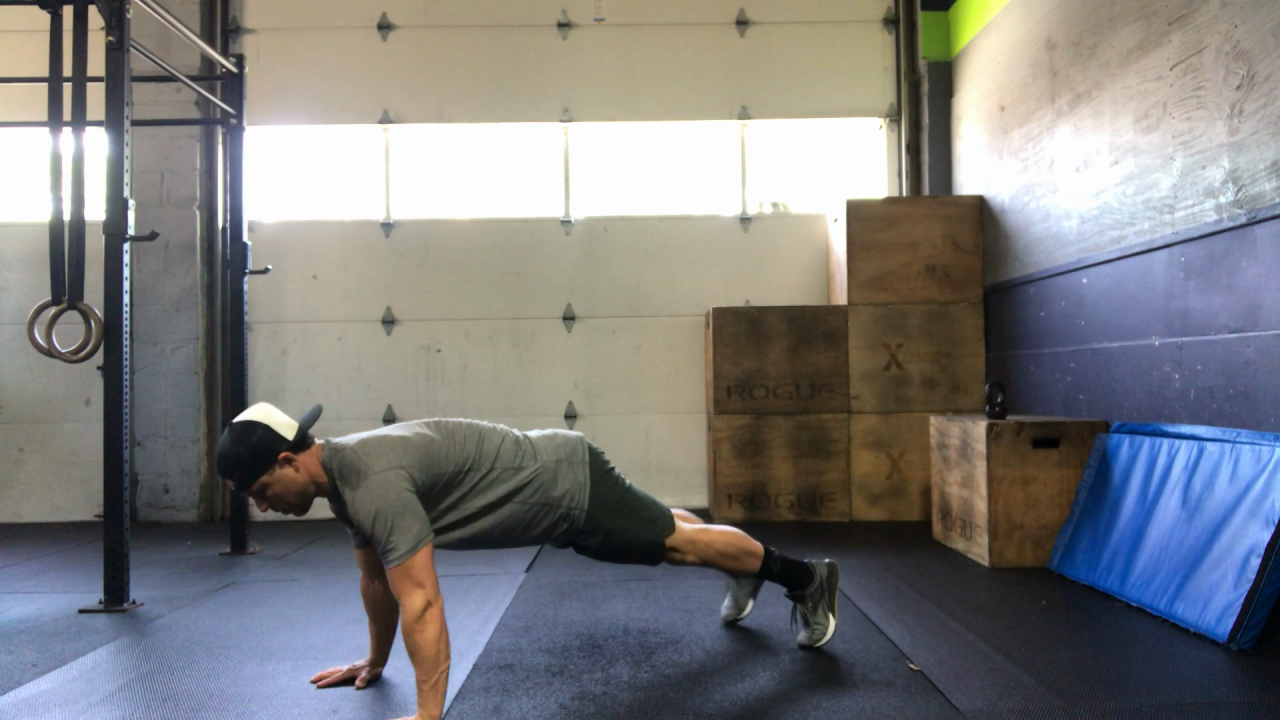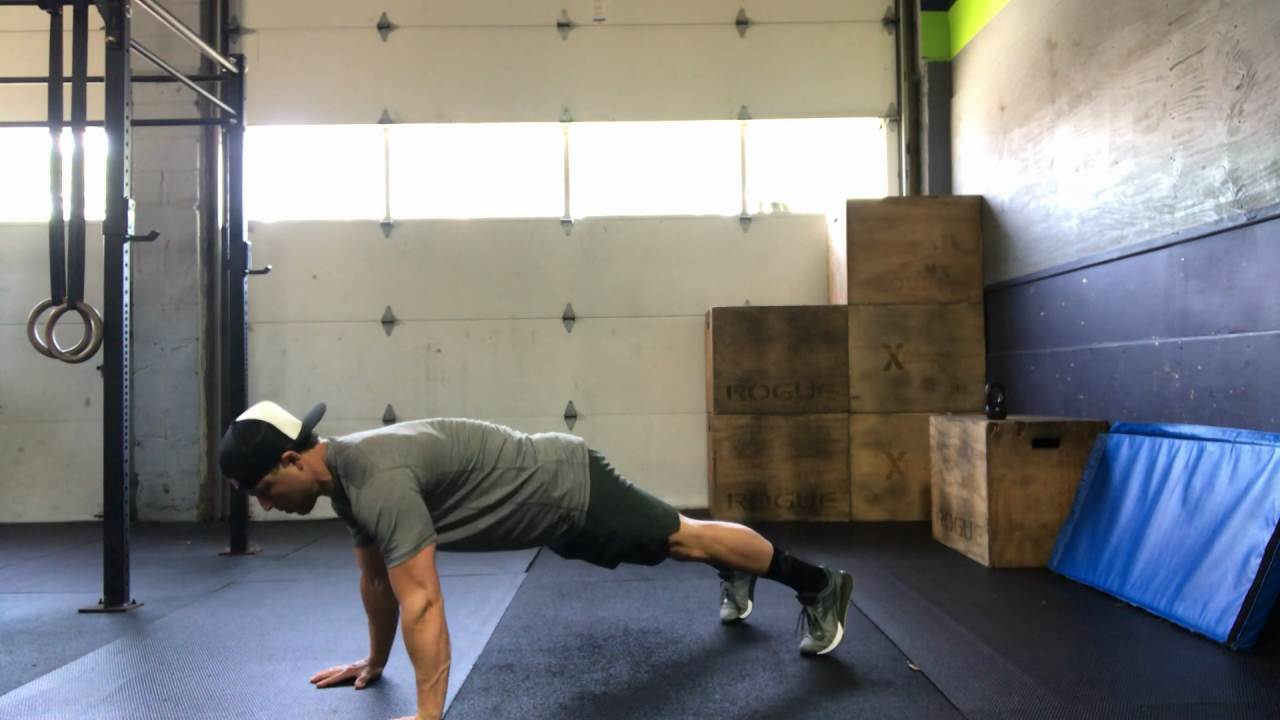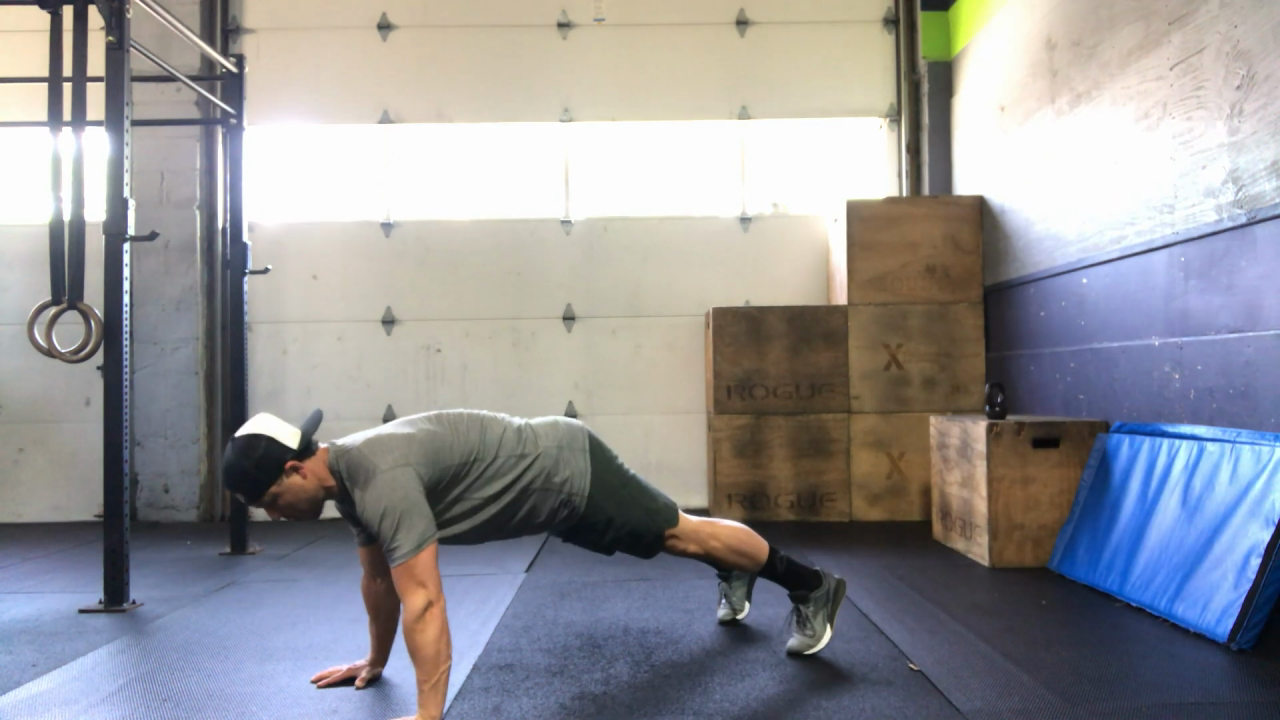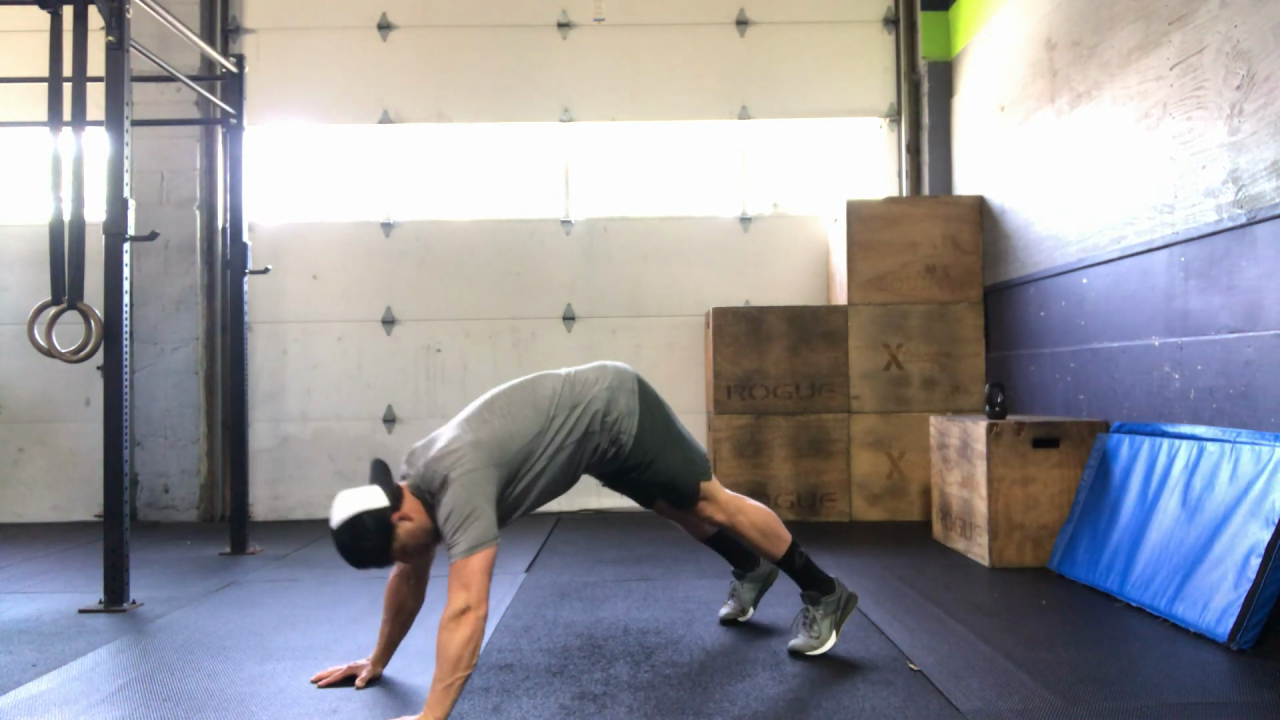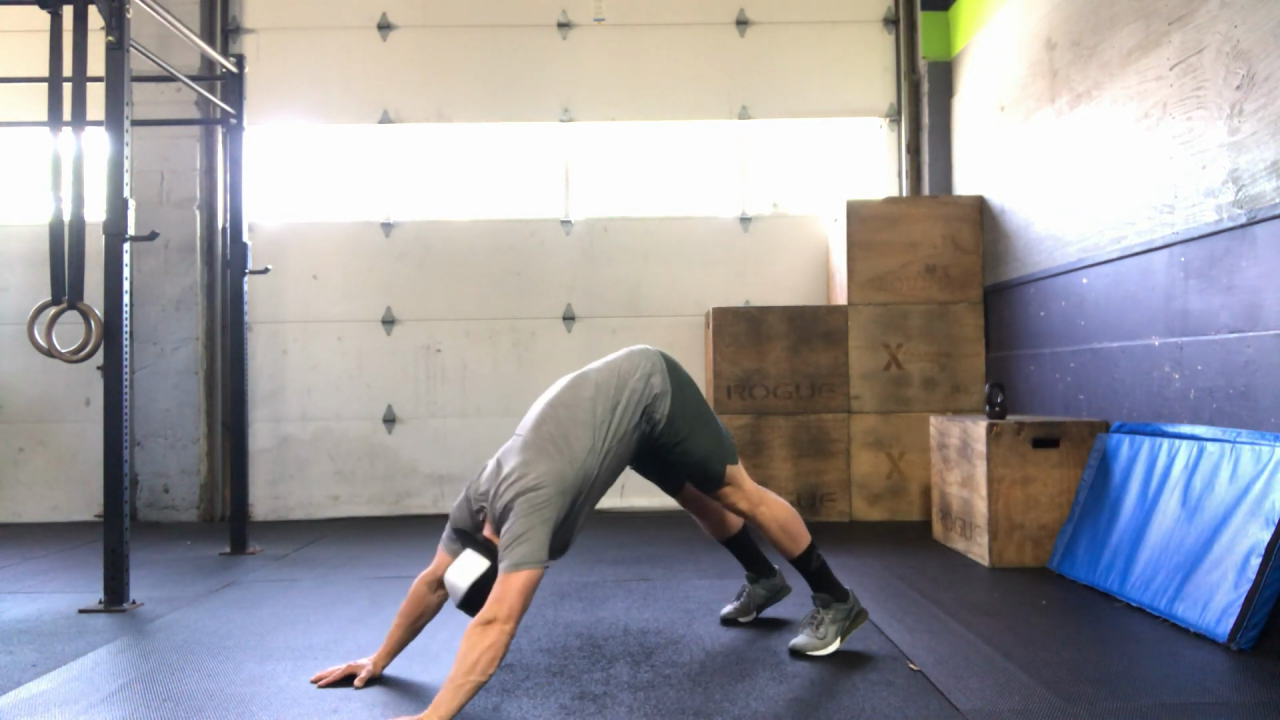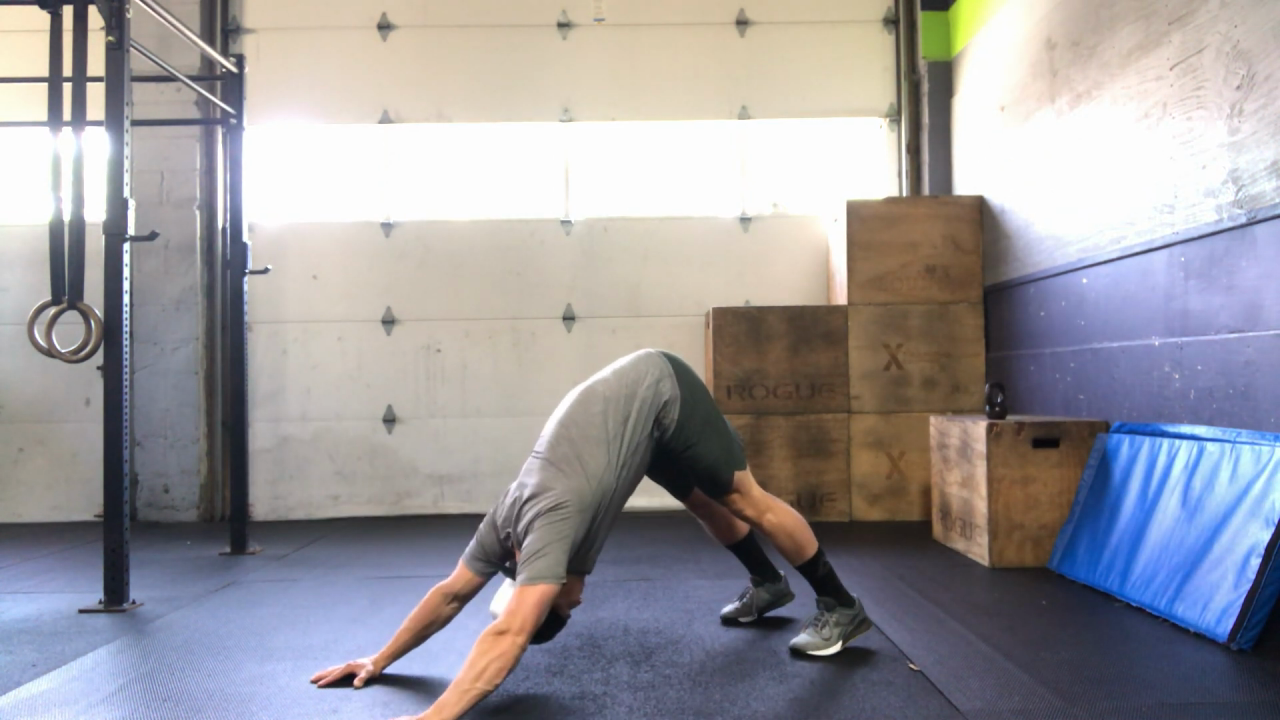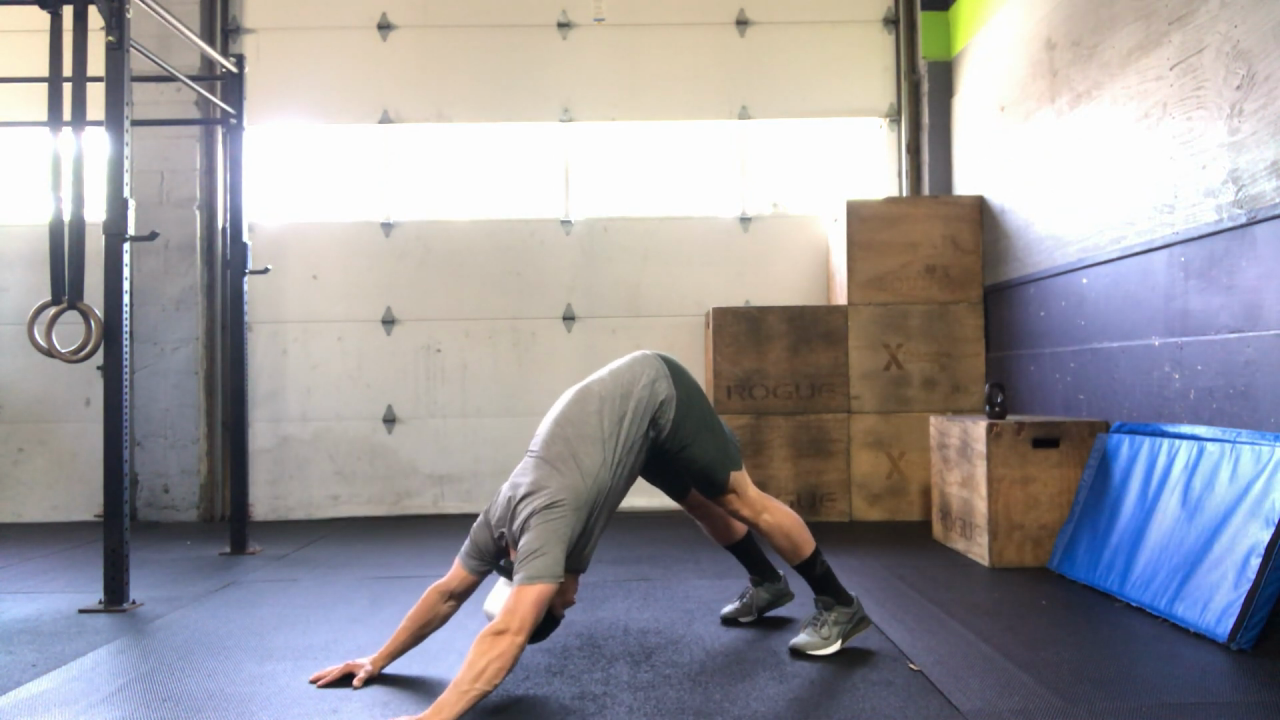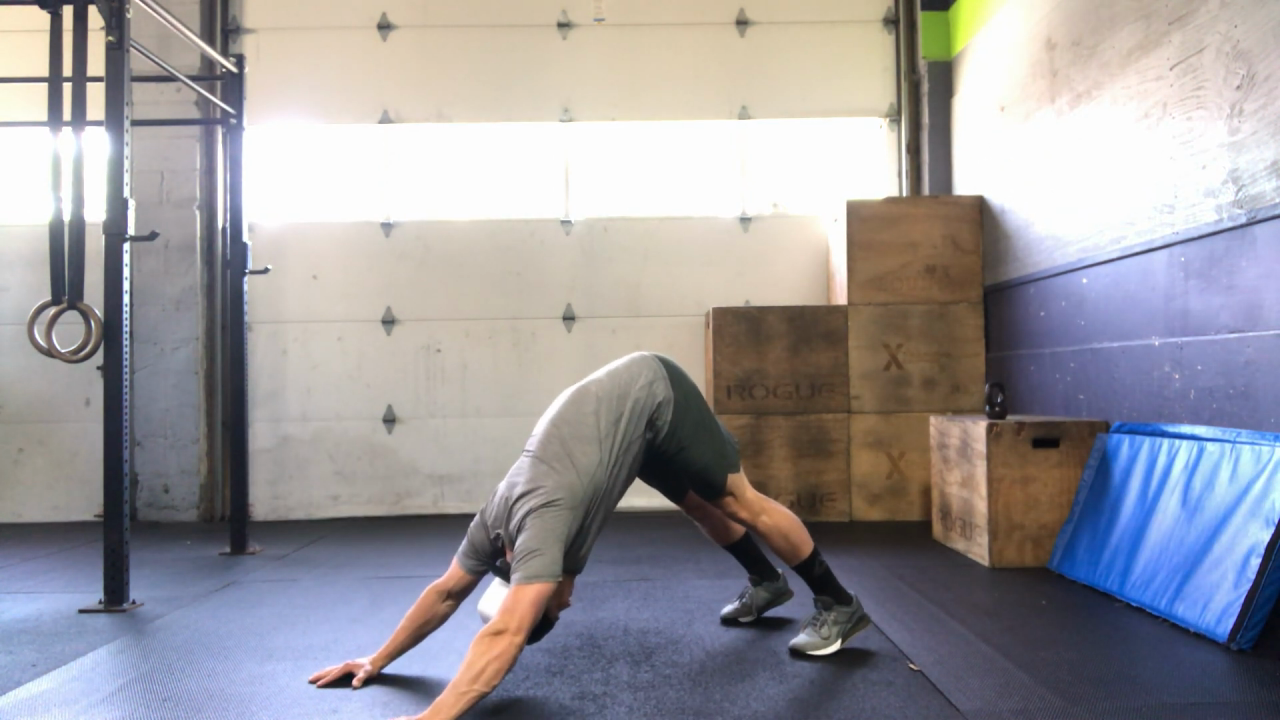
dt=0.7s
person 1, frame 1
left shoulder: (374, 485)
right shoulder: (341, 476)
left elbow: (421, 603)
right elbow: (375, 579)
right wrist: (375, 661)
left hip: (566, 487)
right hip: (550, 489)
left knee: (681, 542)
right knee: (661, 533)
left ankle: (806, 581)
right ankle: (741, 577)
person 1, frame 2
left shoulder: (379, 481)
right shoulder: (345, 475)
left elbow: (421, 603)
right elbow: (375, 579)
right wrist: (373, 660)
left hip: (566, 489)
right hip: (553, 496)
left knee: (686, 540)
right knee: (673, 540)
left ankle: (818, 587)
right ankle: (734, 576)
person 1, frame 3
left shoulder: (380, 480)
right shoulder: (349, 475)
left elbow: (423, 602)
right elbow: (377, 578)
right wrist: (374, 660)
left hip: (565, 473)
right hip: (551, 478)
left knee: (680, 532)
right knee: (659, 533)
left ankle: (812, 588)
right ankle: (737, 577)
person 1, frame 4
left shoulder: (457, 484)
right shoulder: (415, 483)
left elbow: (467, 606)
right elbow: (408, 580)
right wrist: (376, 661)
left hip: (614, 408)
right hip: (596, 423)
left knee: (710, 502)
right knee: (677, 509)
left ankle: (823, 594)
right ankle: (750, 570)
person 1, frame 5
left shoulder: (529, 506)
right shoulder: (479, 500)
left elbow: (495, 623)
right elbow: (433, 581)
right wrist: (379, 659)
left hip: (651, 388)
right hip: (628, 401)
left knee: (738, 493)
right knee: (696, 498)
left ankle: (835, 601)
right ankle: (764, 579)
person 1, frame 6
left shoulder: (549, 523)
right shoulder: (508, 519)
left elbow: (508, 634)
right elbow: (450, 593)
right wrist: (379, 660)
left hip: (660, 391)
right hip: (636, 397)
left knee: (746, 500)
right knee: (704, 503)
left ankle: (840, 606)
right ankle: (768, 583)
person 1, frame 7
left shoulder: (546, 523)
right shoulder: (502, 517)
left elbow: (507, 633)
right elbow: (448, 592)
right wrist: (377, 660)
left hip: (656, 393)
right hip: (633, 405)
left knee: (741, 499)
right knee: (702, 504)
left ankle: (838, 605)
right ankle: (767, 583)
person 1, frame 8
left shoulder: (540, 522)
right shoulder: (497, 516)
left elbow: (505, 633)
right elbow: (445, 592)
right wrist: (376, 661)
left hip: (653, 394)
right hip: (632, 404)
left knee: (738, 501)
right knee: (701, 505)
left ankle: (838, 605)
right ankle: (767, 582)
